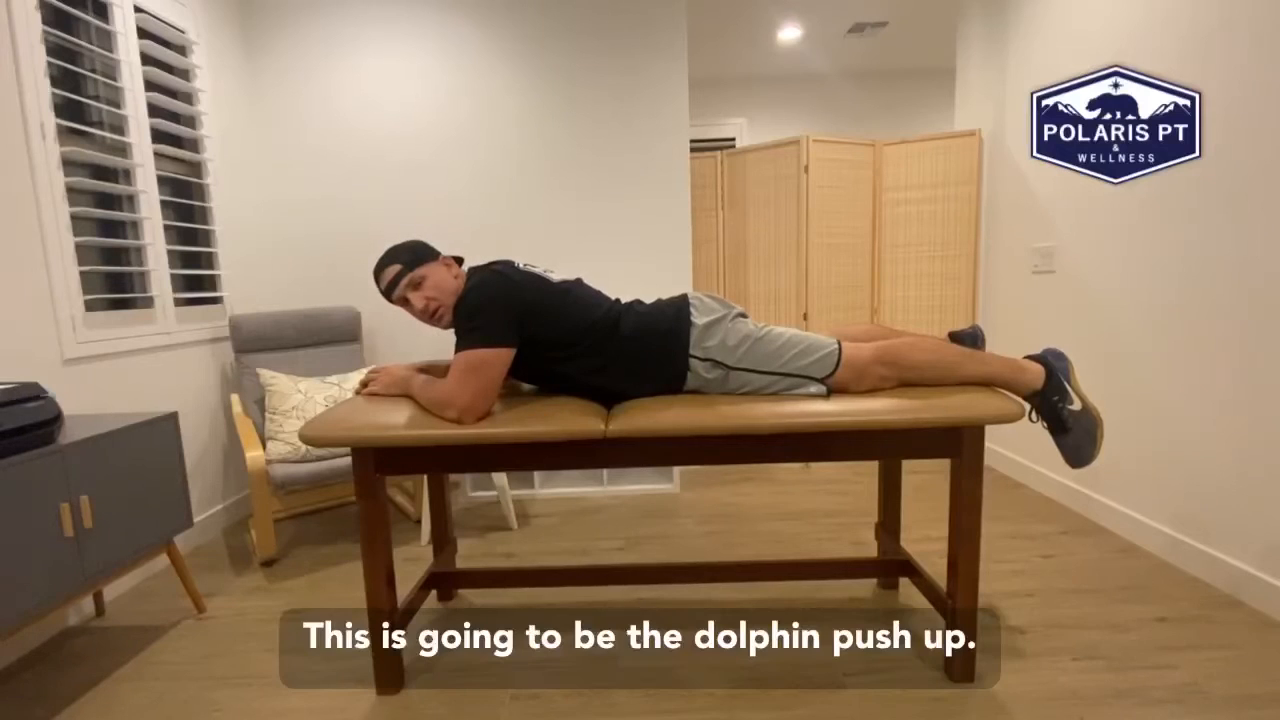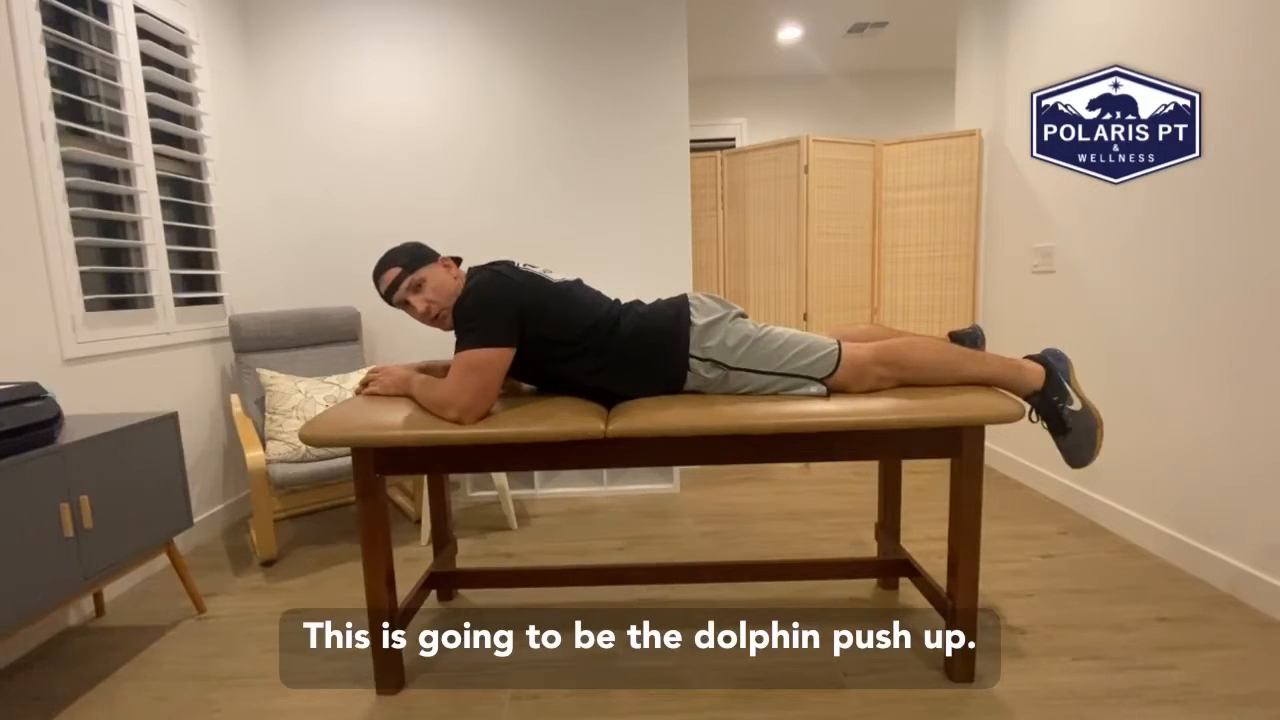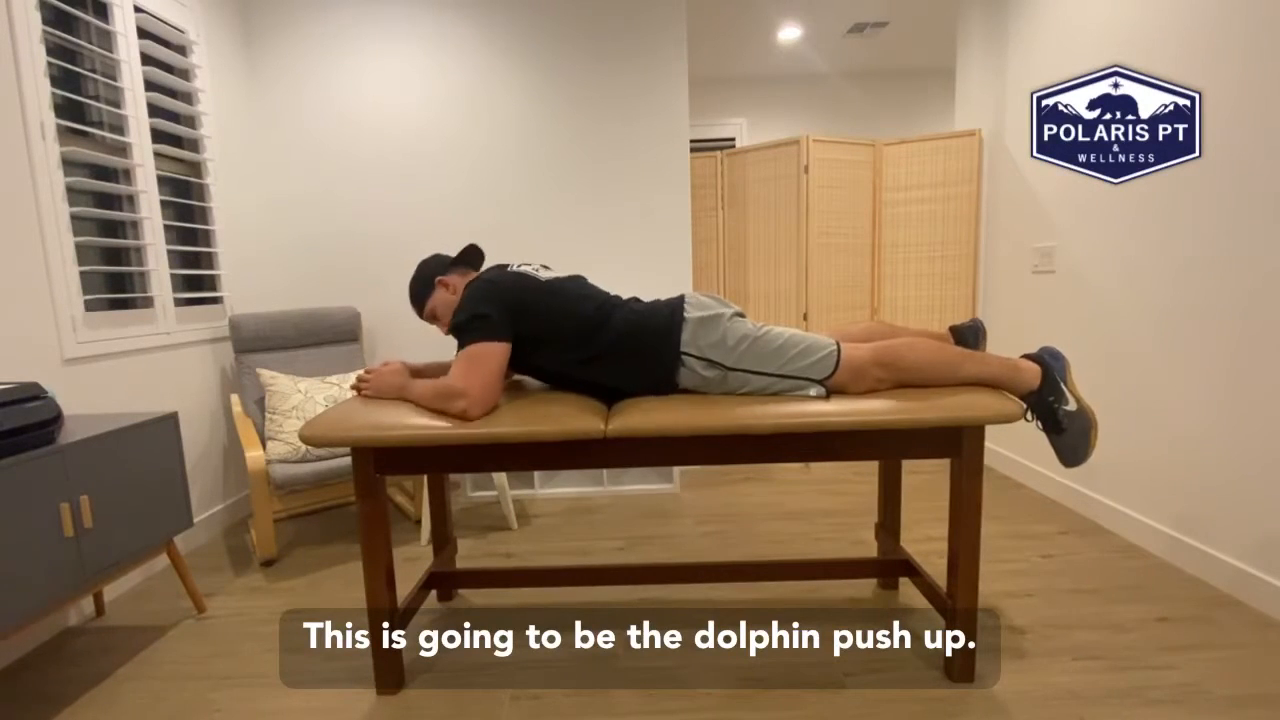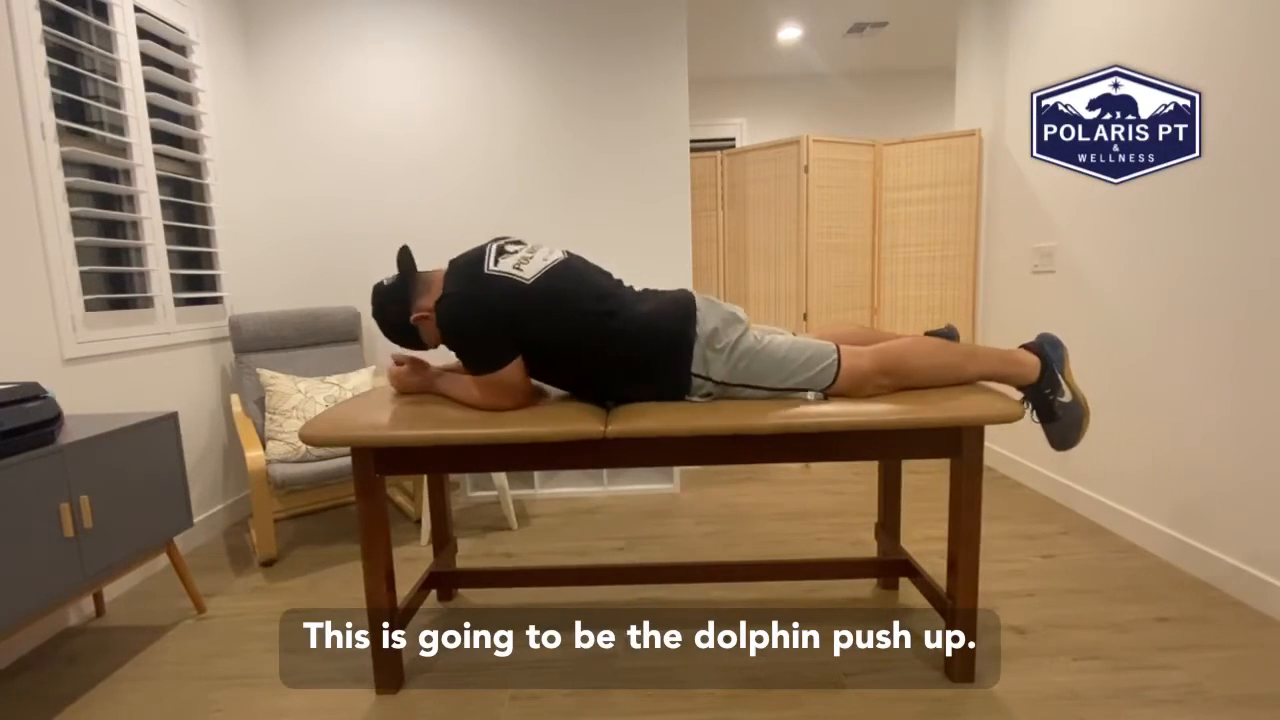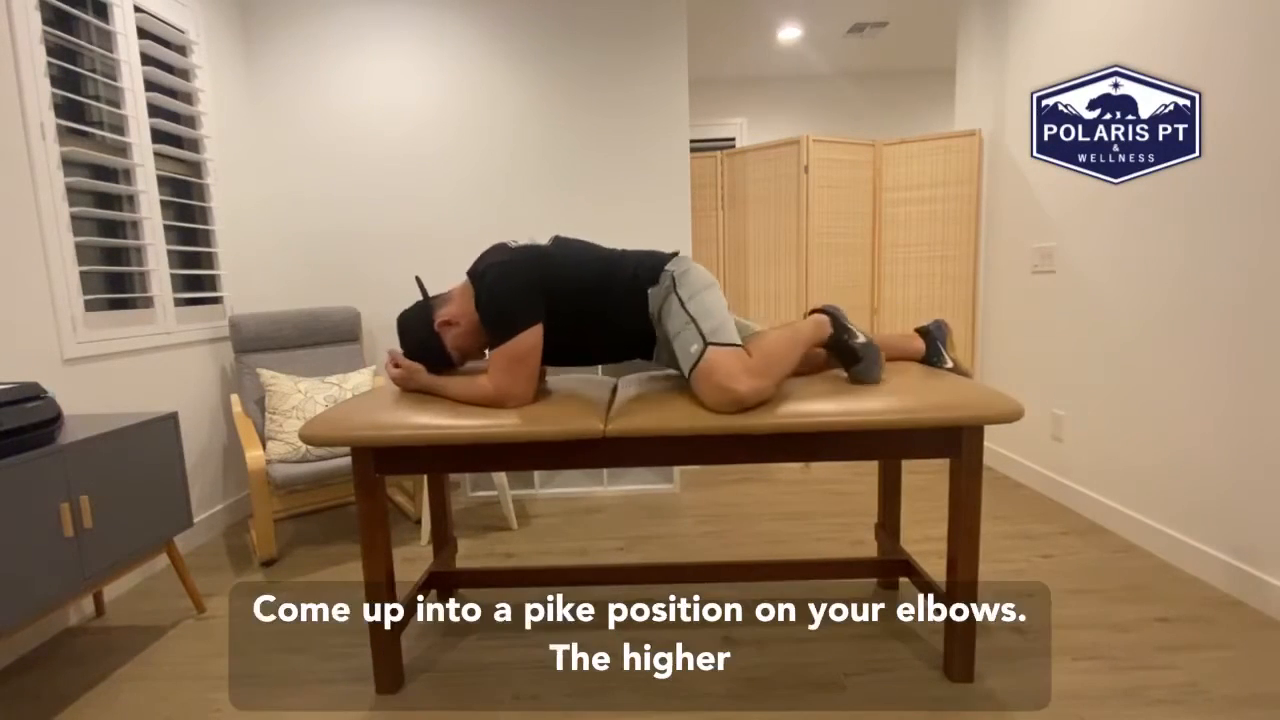
dt=1s
person 1, frame 1
left shoulder: (486, 293)
right shoulder: (496, 298)
left elbow: (467, 403)
right elbow: (487, 368)
left wrist: (409, 384)
right wrist: (420, 366)
left hip: (694, 346)
right hip: (681, 338)
left knee: (864, 368)
right knee: (837, 343)
left ankle: (1034, 375)
right ankle: (952, 342)
person 1, frame 2
left shoulder: (486, 292)
right shoulder: (494, 296)
left elbow: (467, 403)
right elbow: (489, 370)
left wrist: (408, 380)
right wrist: (420, 370)
left hip: (694, 346)
right hip: (681, 335)
left knee: (864, 367)
right knee: (837, 344)
left ankle: (1034, 374)
right ankle: (957, 341)
person 1, frame 3
left shoulder: (482, 297)
right shoulder: (510, 286)
left elbow: (472, 398)
right elbow: (496, 365)
left wrist: (404, 387)
right wrist: (422, 368)
left hip: (689, 348)
right hip: (684, 327)
left knee: (863, 368)
right knee: (836, 341)
left ankle: (1031, 374)
right ankle: (955, 339)
person 1, frame 4
left shoulder: (464, 305)
right shoulder: (486, 257)
left elbow: (510, 396)
left wrist: (430, 380)
right wrist: (449, 370)
left hip: (696, 363)
right hip: (685, 318)
left knee: (864, 371)
right knee: (826, 346)
left ankle: (1031, 365)
right ankle: (928, 341)
person 1, frame 5
left shoulder: (501, 284)
right shoulder: (495, 281)
left elbow: (513, 390)
right elbow: (527, 373)
left wrist: (428, 382)
right wrist: (434, 373)
left hip: (669, 287)
right hip: (657, 317)
left knee: (733, 389)
right knee: (804, 358)
left ankle: (821, 324)
right ankle: (922, 343)
